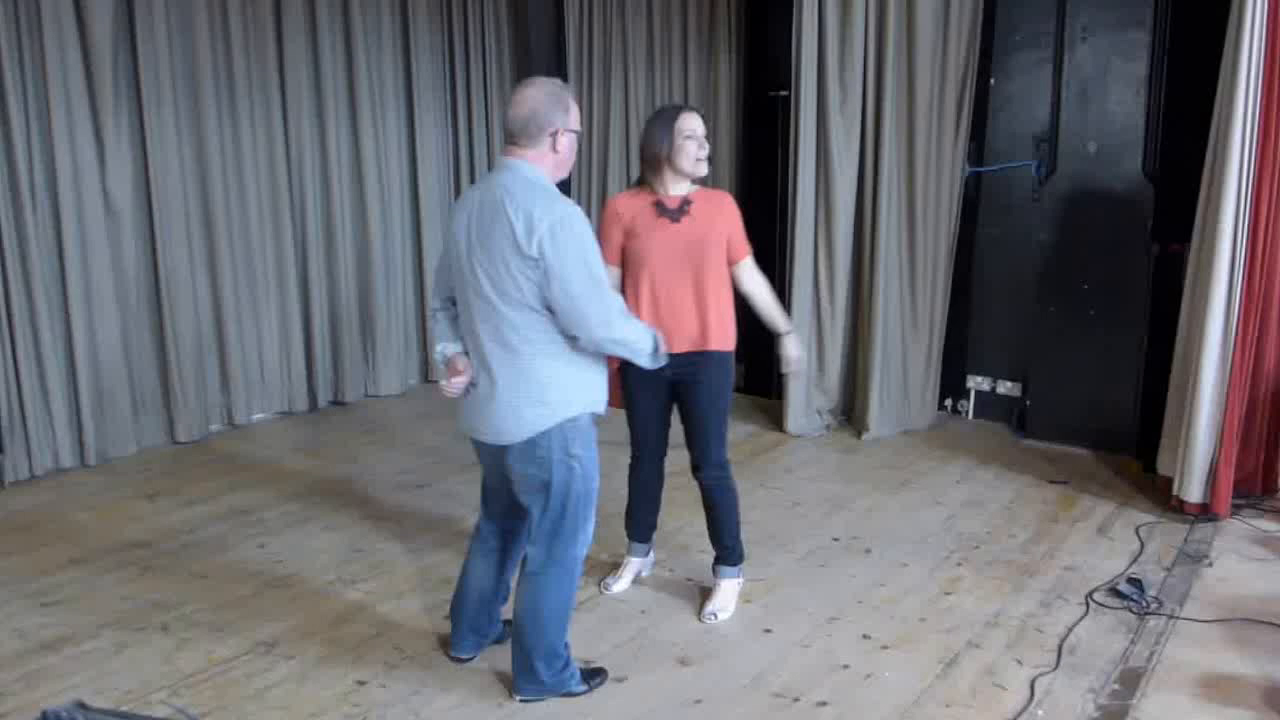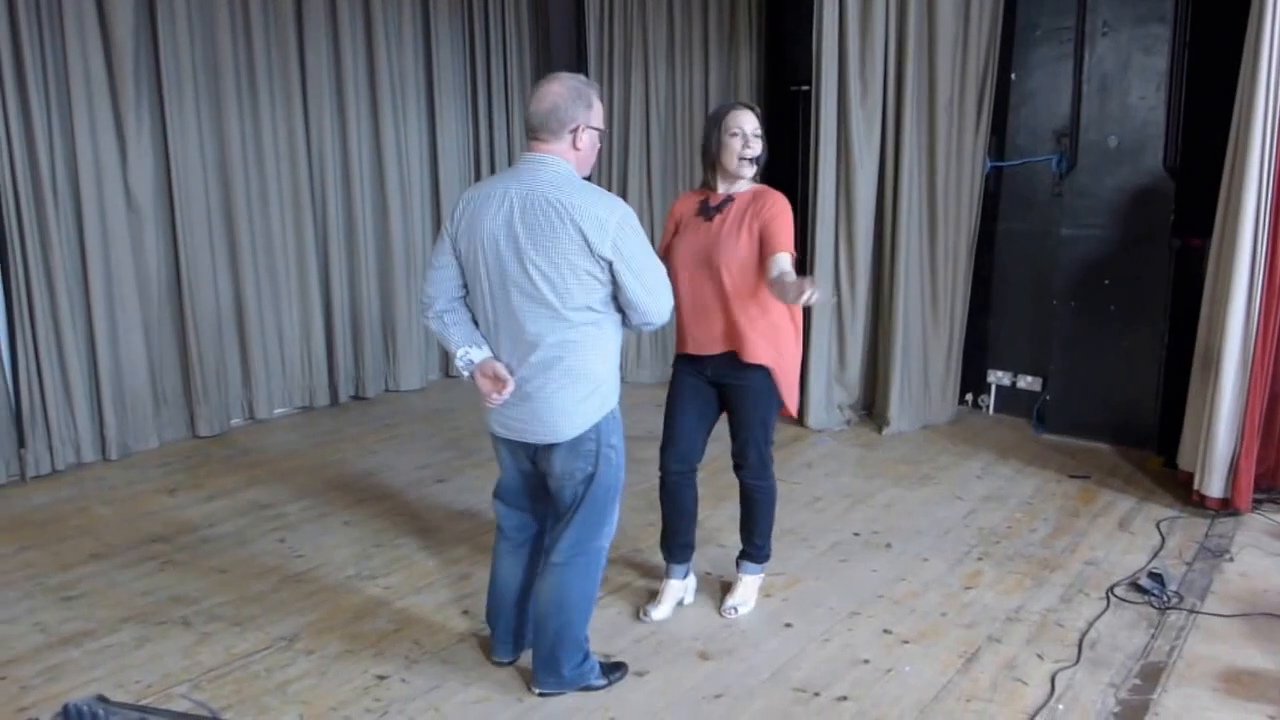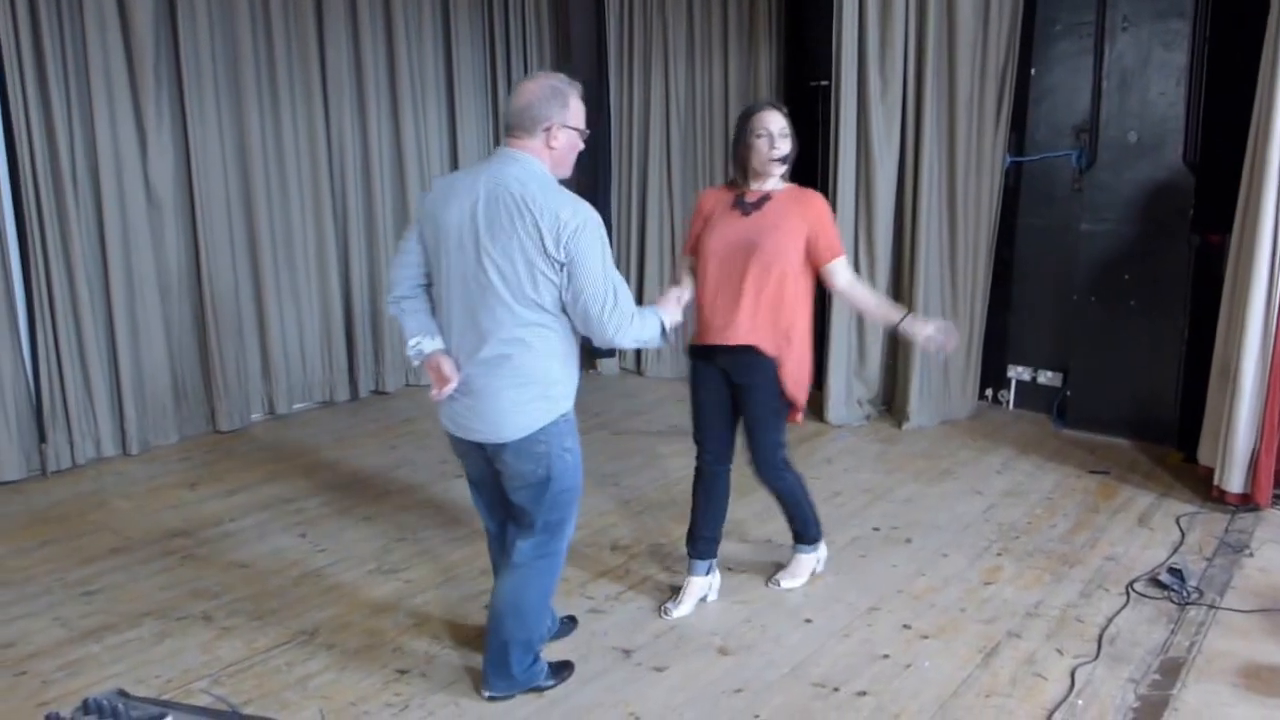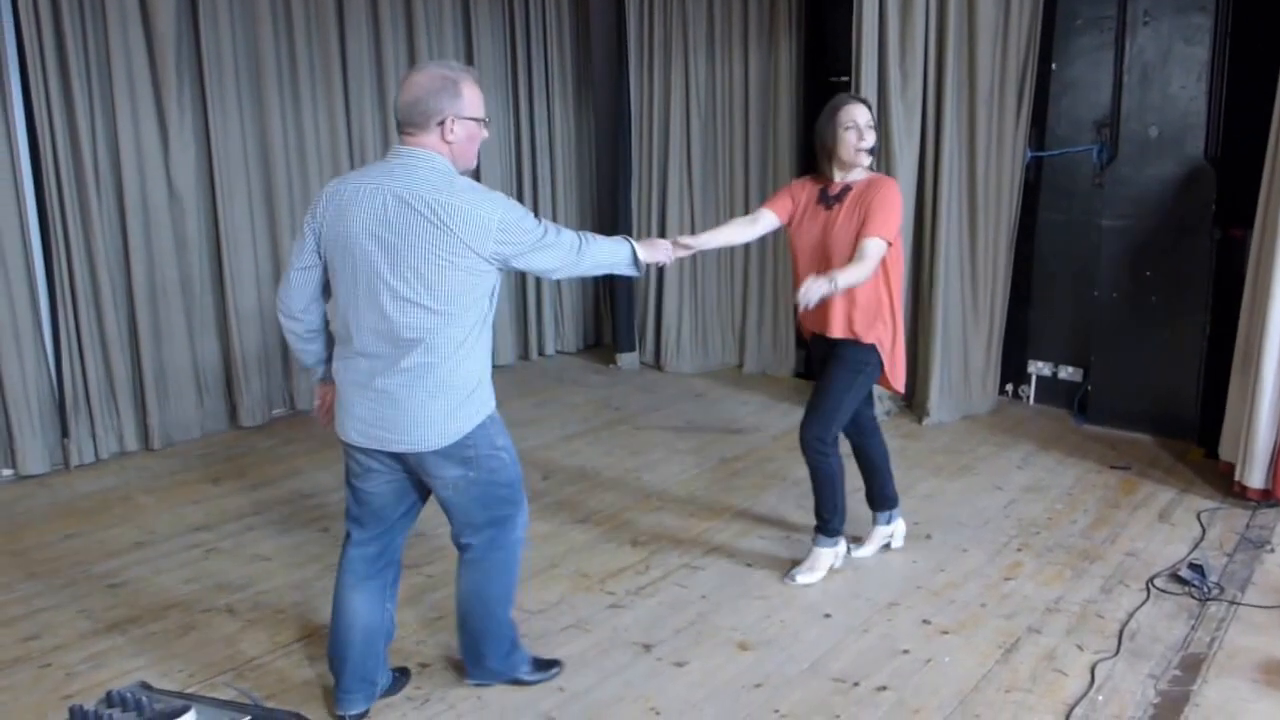
dt=0.7s
person 1, frame 1
left shoulder: (469, 205)
right shoulder: (552, 214)
left elbow: (443, 300)
right elbow: (596, 322)
left wrist: (454, 355)
right wrist: (652, 346)
left hip: (487, 410)
right hip: (547, 415)
left knee: (501, 521)
right knee: (557, 543)
left ankle: (470, 631)
right ankle: (542, 672)
person 1, frame 2
left shoulder: (473, 203)
right shoulder: (601, 211)
left elbow: (439, 302)
right elbow: (655, 308)
left wrist: (478, 359)
right wrist: (608, 317)
left hip: (508, 409)
right hip: (579, 411)
left knee: (518, 523)
right knee: (579, 538)
left ankle: (506, 637)
right ankle: (560, 666)
person 1, frame 3
left shoulder: (443, 193)
right shoulder: (566, 214)
left elbow: (403, 289)
right elbow: (606, 324)
left wrist: (431, 351)
right wrist: (661, 318)
left hip: (462, 408)
right hip: (531, 411)
left knee: (502, 523)
right knee: (540, 536)
left ankle: (526, 623)
right ankle: (511, 669)
person 1, frame 4
left shoulder: (335, 198)
right shoulder: (477, 208)
left elbow: (296, 306)
right elbow: (564, 250)
left wrist: (326, 371)
right wrist: (636, 251)
left hip: (365, 416)
right hip: (452, 419)
left knee: (369, 546)
right knee: (494, 533)
right ankle: (493, 658)
person 2, frame 1
left shoulder: (721, 205)
right shoulder: (624, 207)
left elbow: (748, 275)
right elbow: (608, 285)
left wrist: (785, 331)
left hip: (707, 356)
right hip: (644, 357)
left knee: (711, 464)
right knee: (646, 458)
left ankle: (730, 572)
right ankle: (640, 551)
person 2, frame 2
left shoulder: (770, 204)
right shoulder: (685, 208)
left elbow: (776, 275)
right elbow: (662, 276)
left wrist: (794, 288)
left hip: (753, 360)
right hip: (695, 359)
left knee: (753, 467)
right knee: (675, 464)
left ankle: (752, 569)
right ankle: (678, 574)
person 2, frame 3
left shoulder: (807, 205)
right shoulder: (711, 202)
left elbow: (844, 280)
right elbow: (692, 273)
left wrist: (904, 321)
left hip: (767, 353)
right hip: (711, 352)
left knee: (767, 459)
right knee: (709, 460)
left ankle: (810, 546)
right ankle: (700, 573)
person 2, frame 4
left shoulder: (883, 192)
right shoulder: (803, 191)
left elbow: (867, 262)
right elbow: (754, 224)
left wrist: (827, 282)
right wrist: (693, 242)
left hip: (864, 334)
right hip: (823, 333)
left knee: (816, 433)
right knee: (858, 423)
left ankle: (828, 542)
right ankle: (888, 520)
